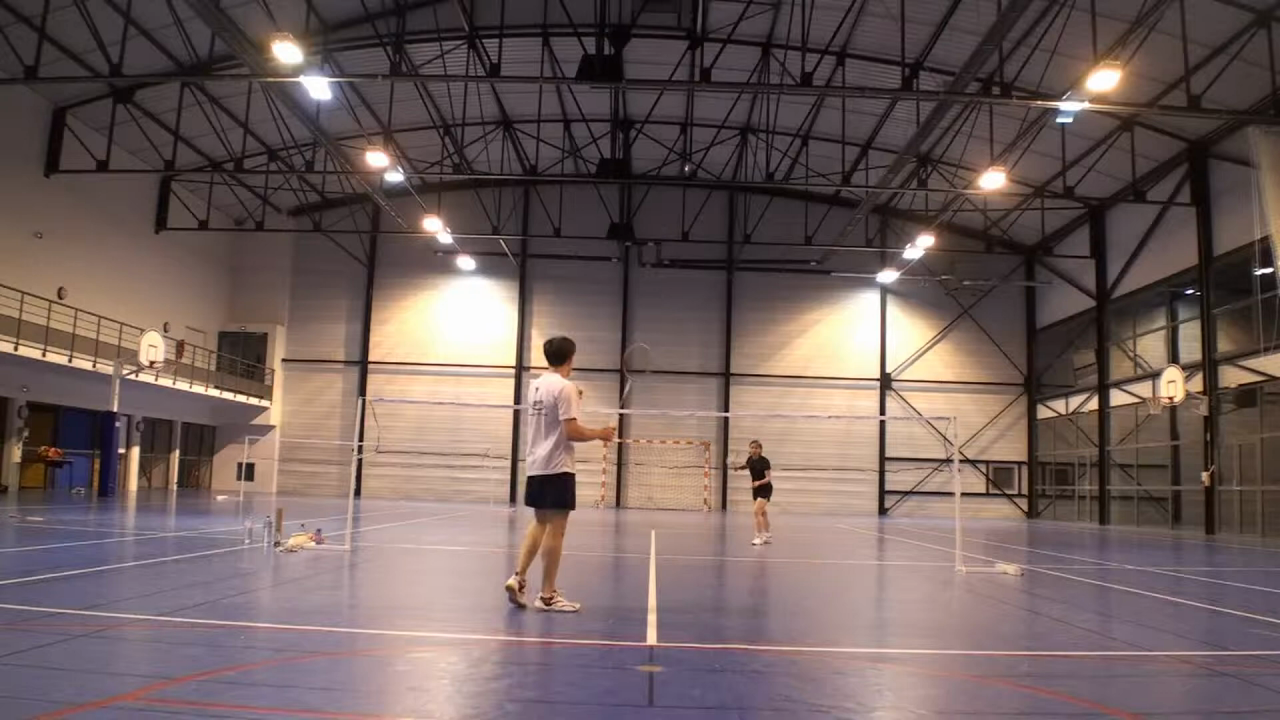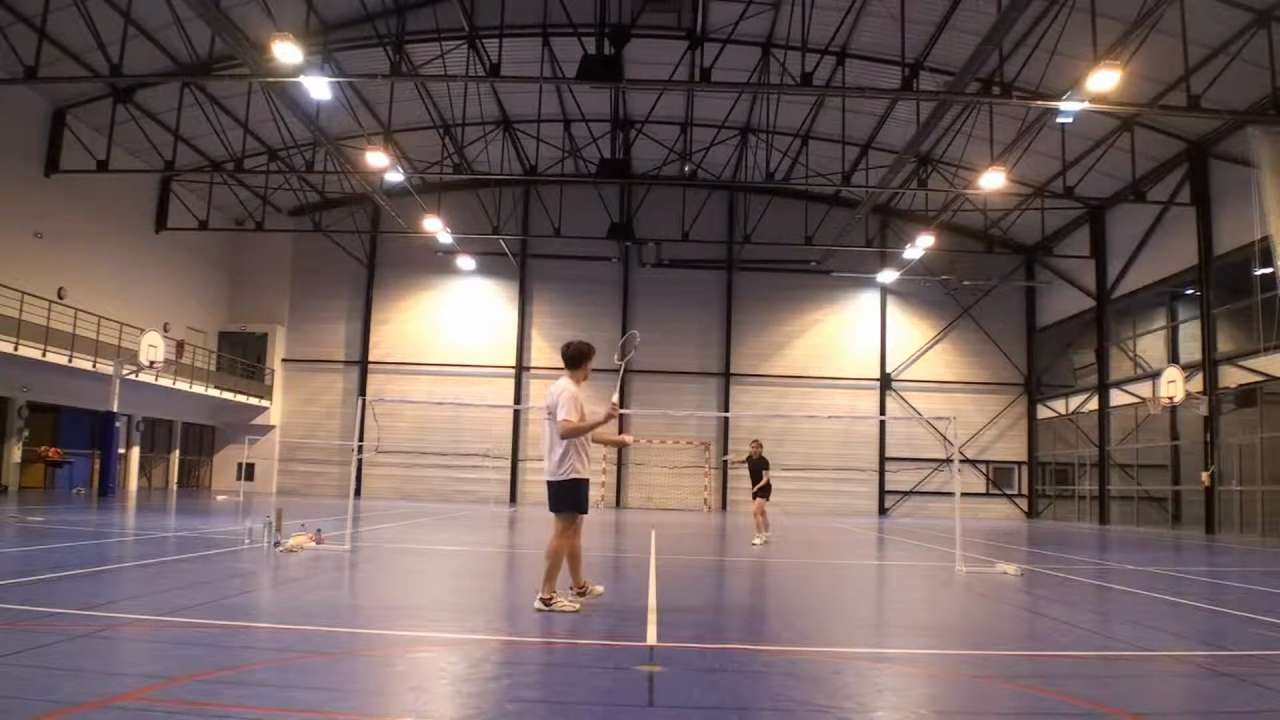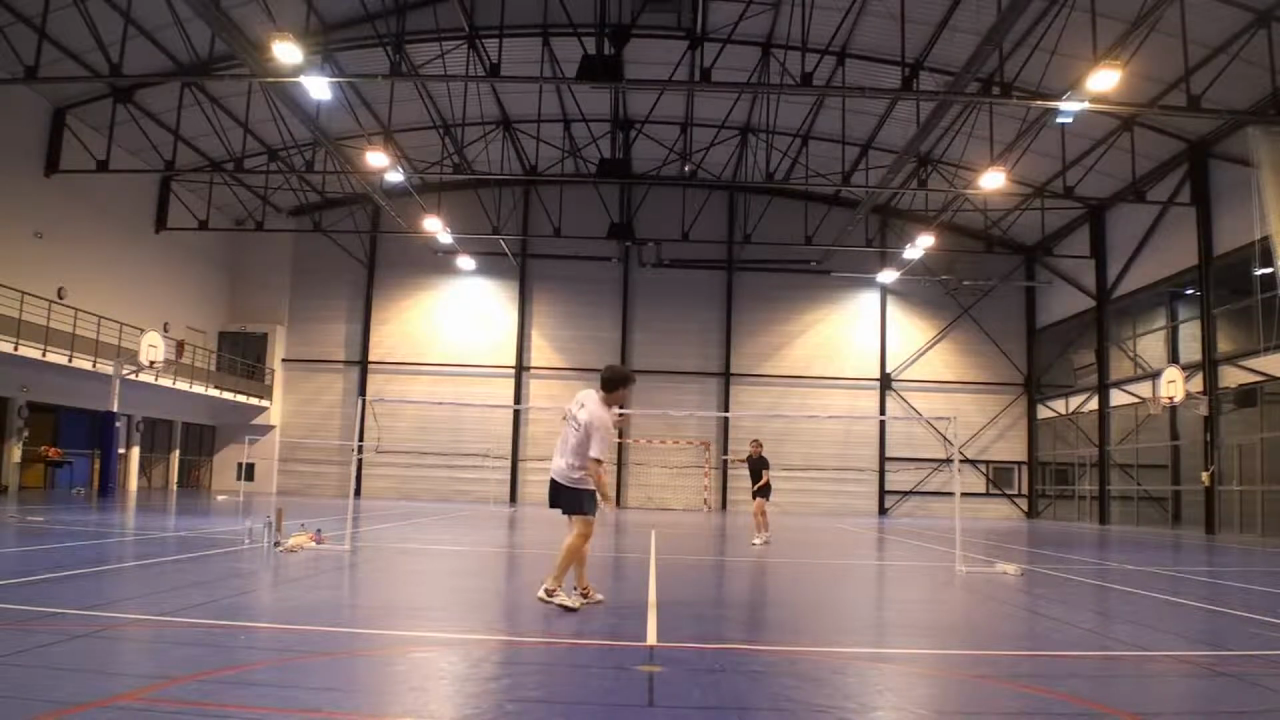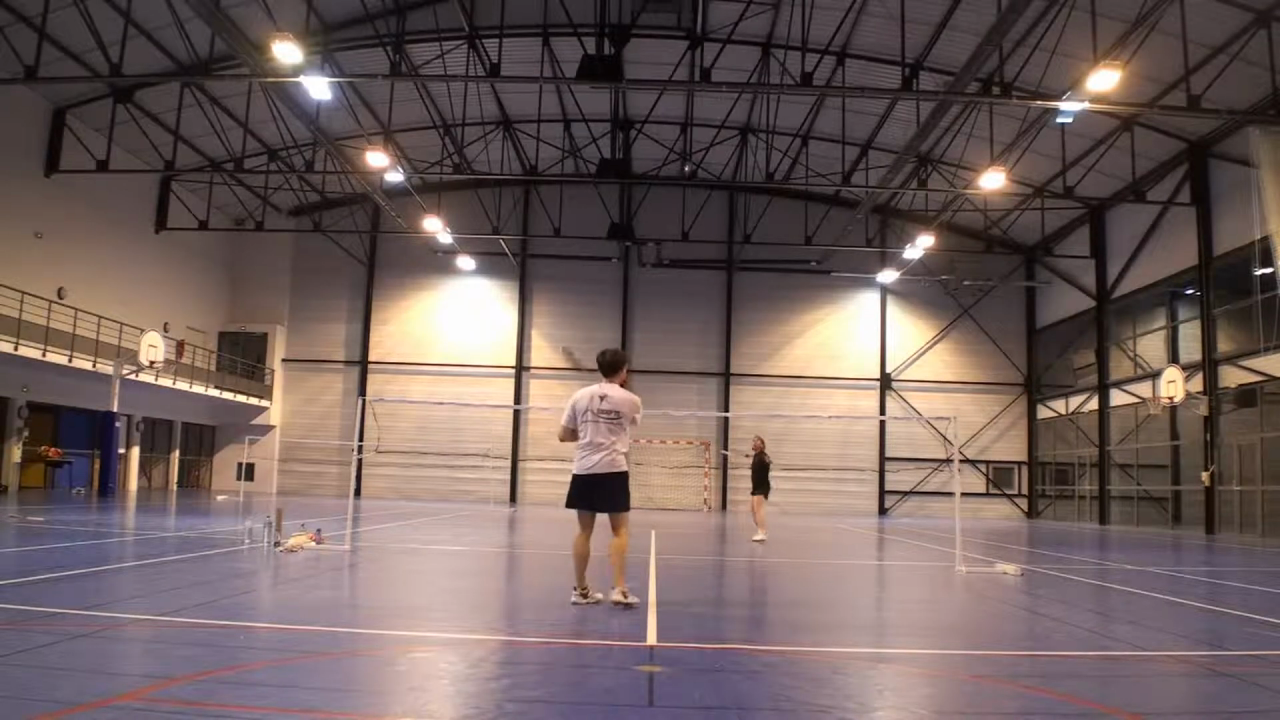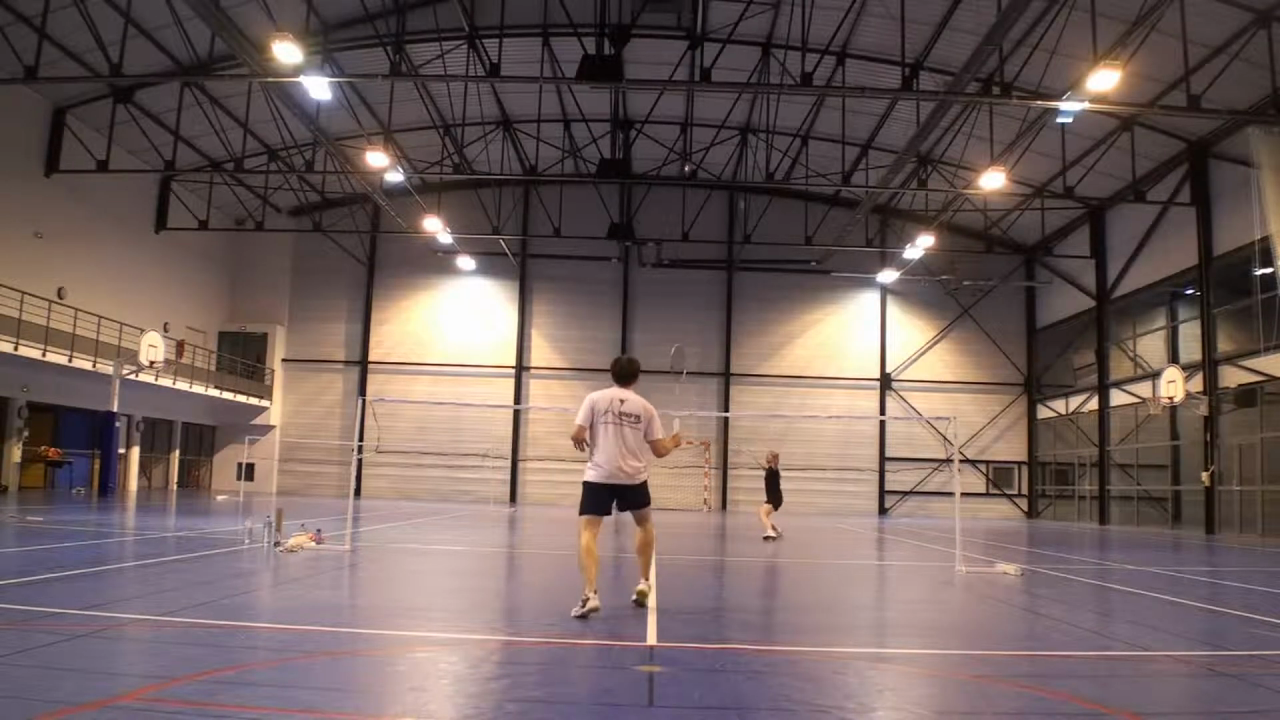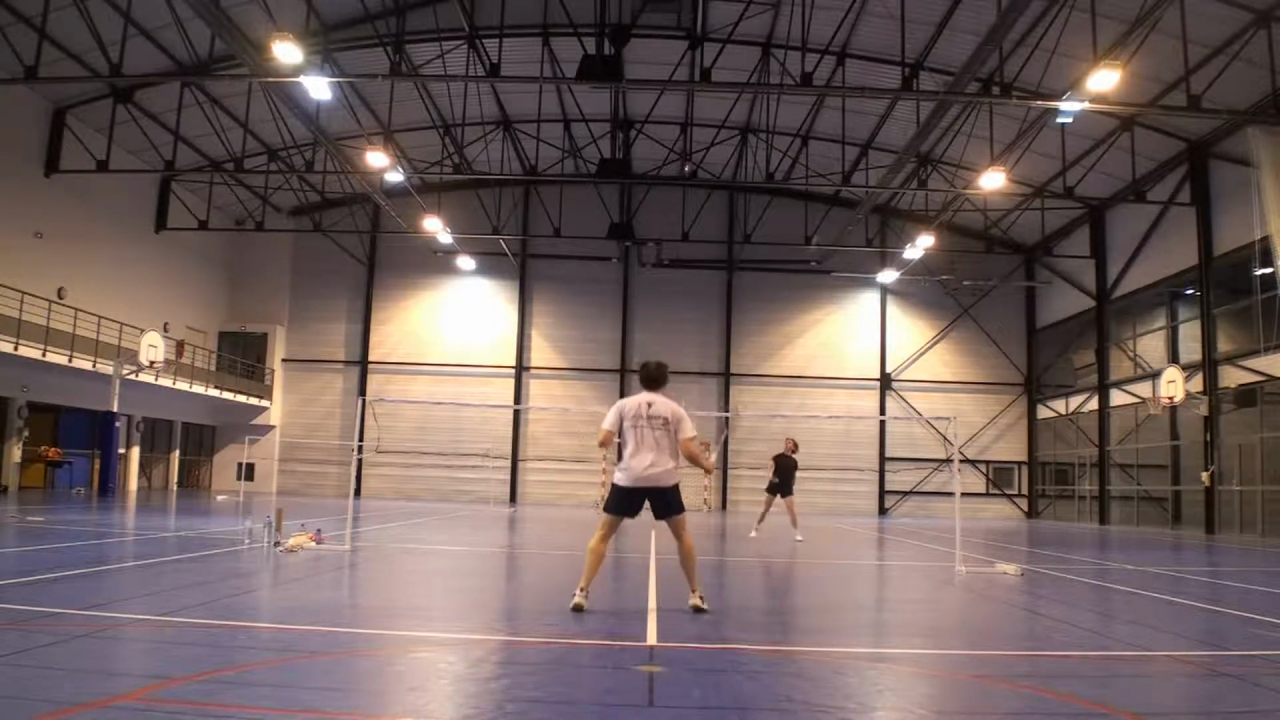
dt=0.7s
person 1, frame 1
left shoulder: (538, 385)
right shoulder: (564, 387)
right elbow: (571, 431)
right wrist: (599, 433)
left hip: (536, 466)
right hip: (557, 468)
left knee: (540, 524)
right knee: (555, 529)
left ankle: (518, 578)
right ankle: (547, 595)
person 1, frame 2
left shoulder: (562, 388)
right shoulder: (568, 391)
right elbow: (565, 431)
left wrist: (611, 440)
right wrist: (601, 420)
left hip: (564, 472)
right hip: (569, 473)
left knee: (573, 529)
right knee: (563, 531)
left ankle: (579, 587)
right ankle: (546, 595)
person 1, frame 3
left shoulder: (586, 395)
right shoulder: (603, 423)
right elbow: (595, 467)
right wrist: (604, 494)
left hip: (561, 474)
right hip: (578, 480)
left knee: (580, 531)
right knee: (581, 532)
left ankle: (582, 589)
right ankle: (551, 587)
person 1, frame 4
left shoulder: (580, 396)
right shoulder: (629, 400)
left elbow: (564, 436)
left hip: (583, 470)
right hip: (613, 471)
left knee: (584, 530)
right knee: (620, 531)
left ankle: (581, 589)
right ankle: (619, 589)
person 1, frame 5
left shoulder: (595, 399)
right shoulder: (645, 407)
left elbow: (577, 435)
right elbow: (659, 450)
left wrist: (579, 441)
right wrist: (673, 442)
left hip: (599, 476)
right hip: (633, 476)
left knee: (588, 533)
right knee: (645, 523)
left ankle: (591, 595)
right ankle: (643, 583)
person 1, frame 6
left shoulder: (624, 405)
right shoulder: (675, 410)
left elbow: (604, 441)
right elbow: (689, 451)
left wrist: (611, 440)
right wrist: (706, 465)
left hip: (628, 478)
right hip: (664, 480)
left knee: (604, 533)
right knee: (681, 533)
left ankle: (582, 592)
right ankle: (695, 594)
